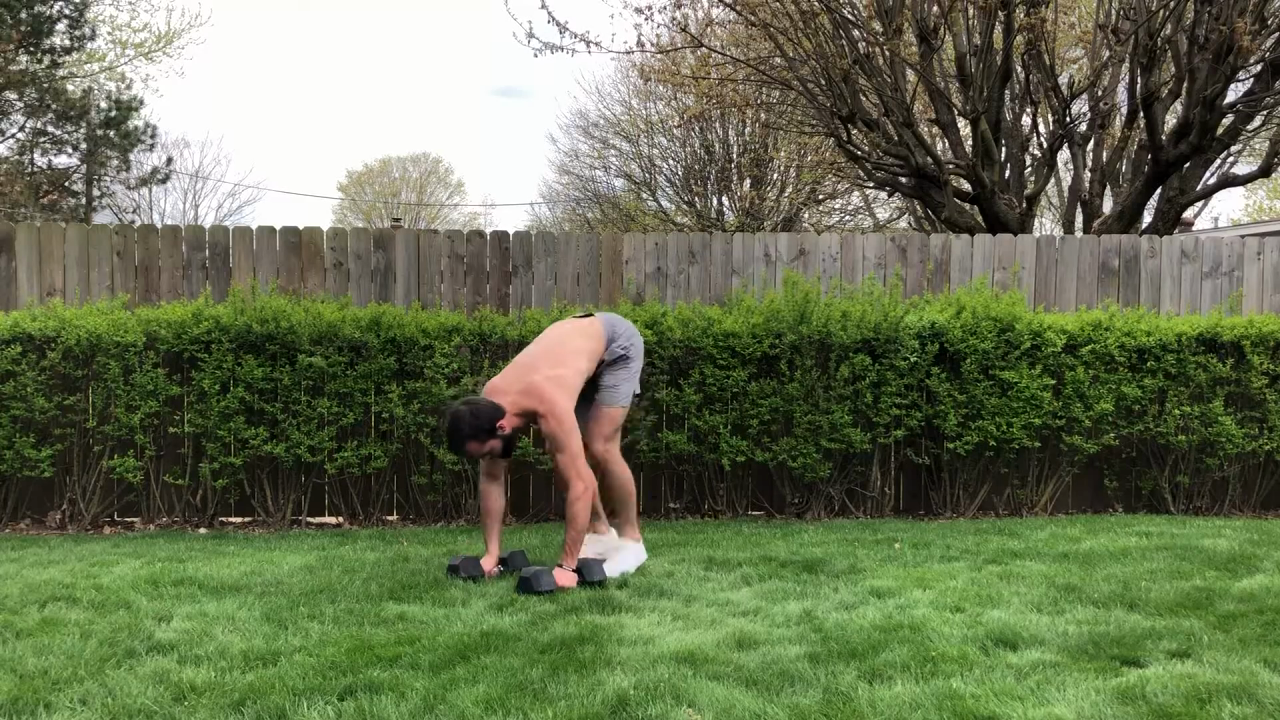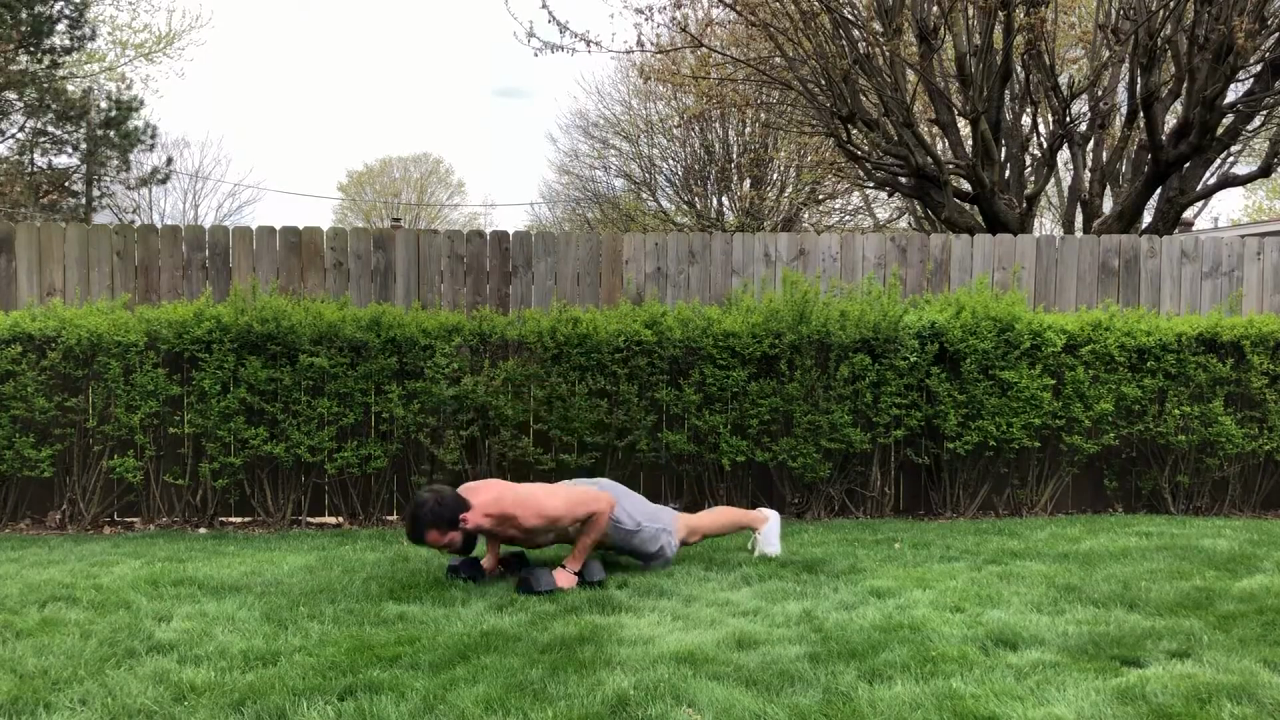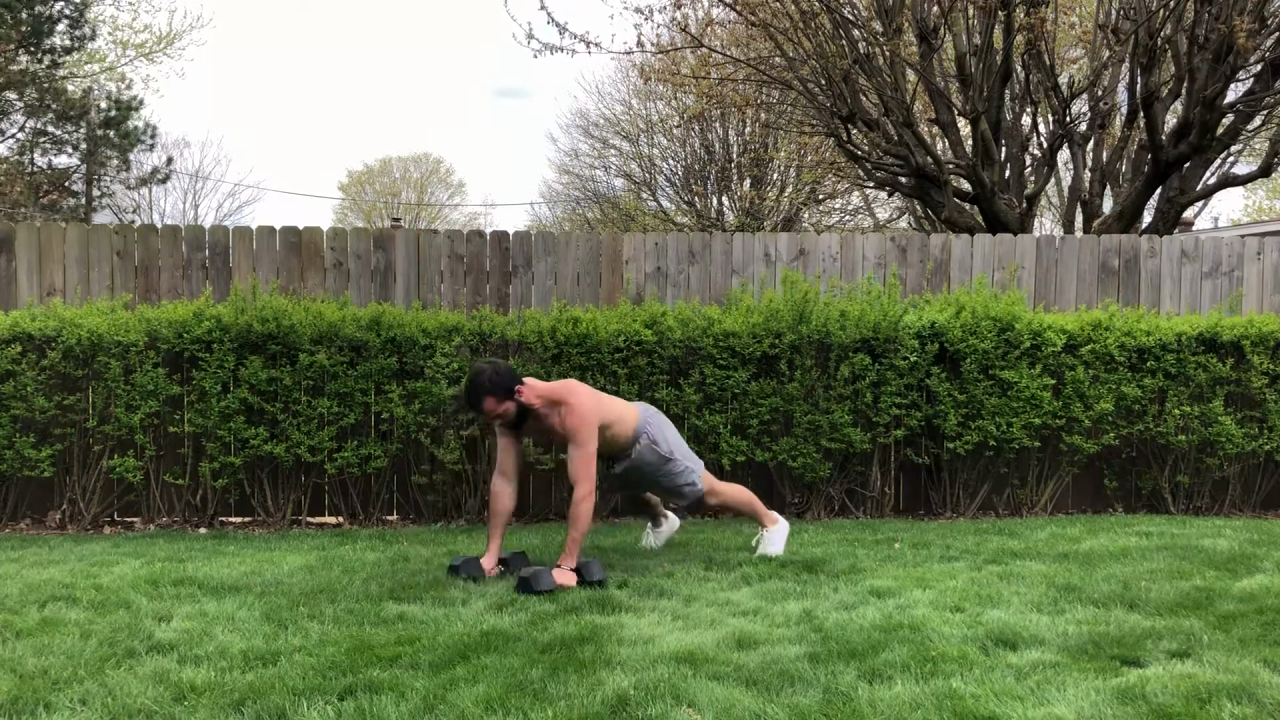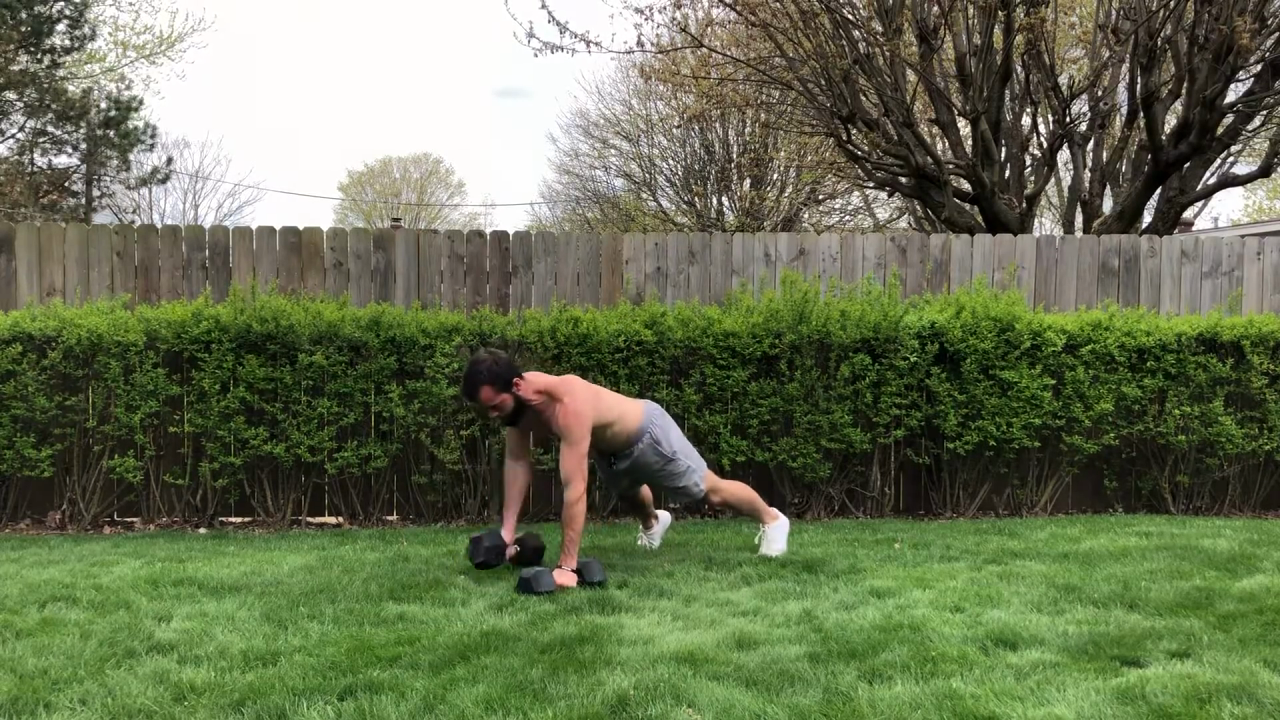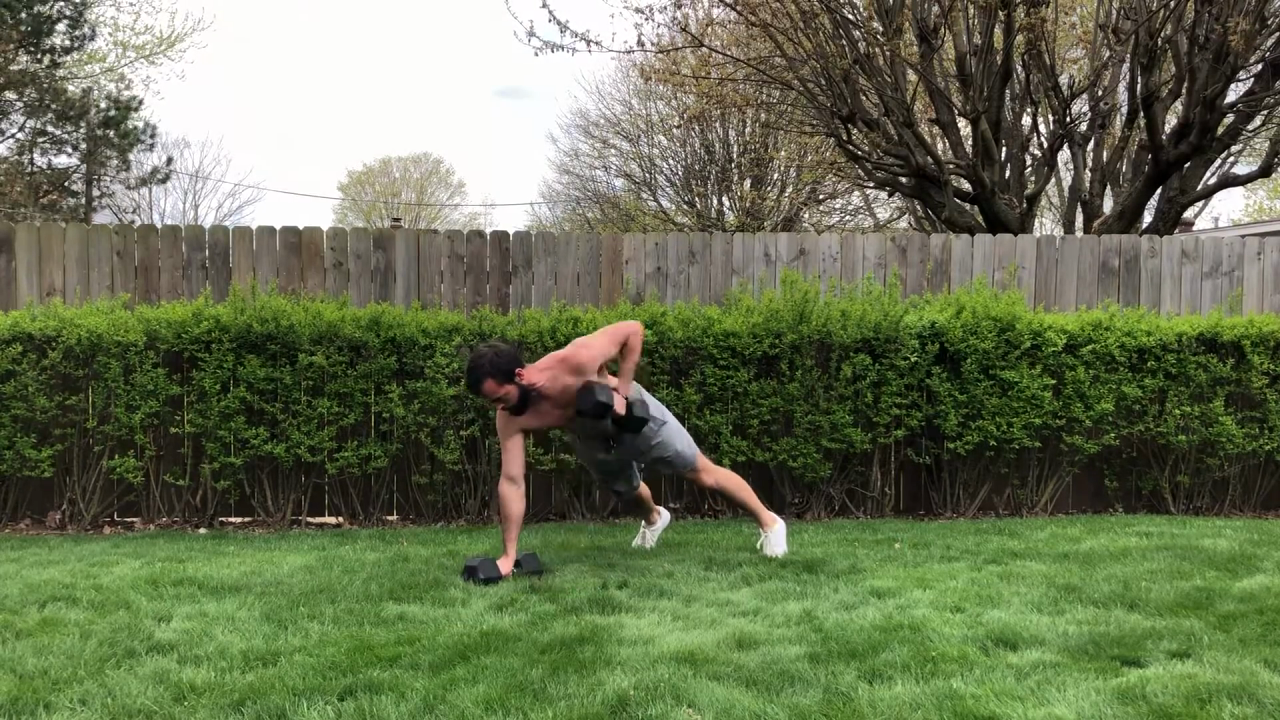
dt=1s
person 1, frame 1
left shoulder: (547, 410)
right shoulder: (487, 406)
left elbow: (580, 485)
right elbow: (491, 480)
left wrist: (566, 566)
right wrist: (491, 552)
left hip: (618, 341)
left knee: (601, 448)
right knee: (562, 453)
left ankle: (631, 539)
right ankle: (600, 532)
person 1, frame 2
left shoulder: (525, 514)
right shoulder: (467, 496)
left elbow: (603, 504)
left wrist: (571, 566)
right wrist: (492, 551)
left hip: (608, 509)
right hip: (576, 494)
left knee: (689, 529)
left ankle: (760, 519)
right ankle: (658, 512)
person 1, frame 3
left shoulder: (573, 405)
right shoulder: (510, 409)
left elbow: (585, 491)
right elbow: (503, 479)
left wrist: (566, 565)
right wrist: (492, 553)
left hip: (646, 434)
right hip: (613, 450)
left knee: (710, 492)
right knee: (639, 492)
left ankle: (771, 522)
right ankle: (662, 522)
person 1, frame 4
left shoulder: (569, 404)
right shoulder: (514, 401)
left elbow: (575, 490)
right elbow: (517, 461)
left wrist: (566, 565)
right wrist: (508, 529)
left hip: (648, 434)
right hip: (608, 448)
left knee: (711, 491)
right knee: (629, 491)
left ankle: (771, 519)
right ankle: (653, 522)
person 1, frame 5
left shoulder: (574, 360)
right shoulder: (510, 417)
left elbow: (634, 329)
right elbow: (511, 482)
left wrist: (619, 390)
right wrist: (508, 554)
right hip: (591, 436)
left knee: (703, 474)
right knee: (626, 489)
left ankle: (768, 522)
right ankle: (654, 518)
